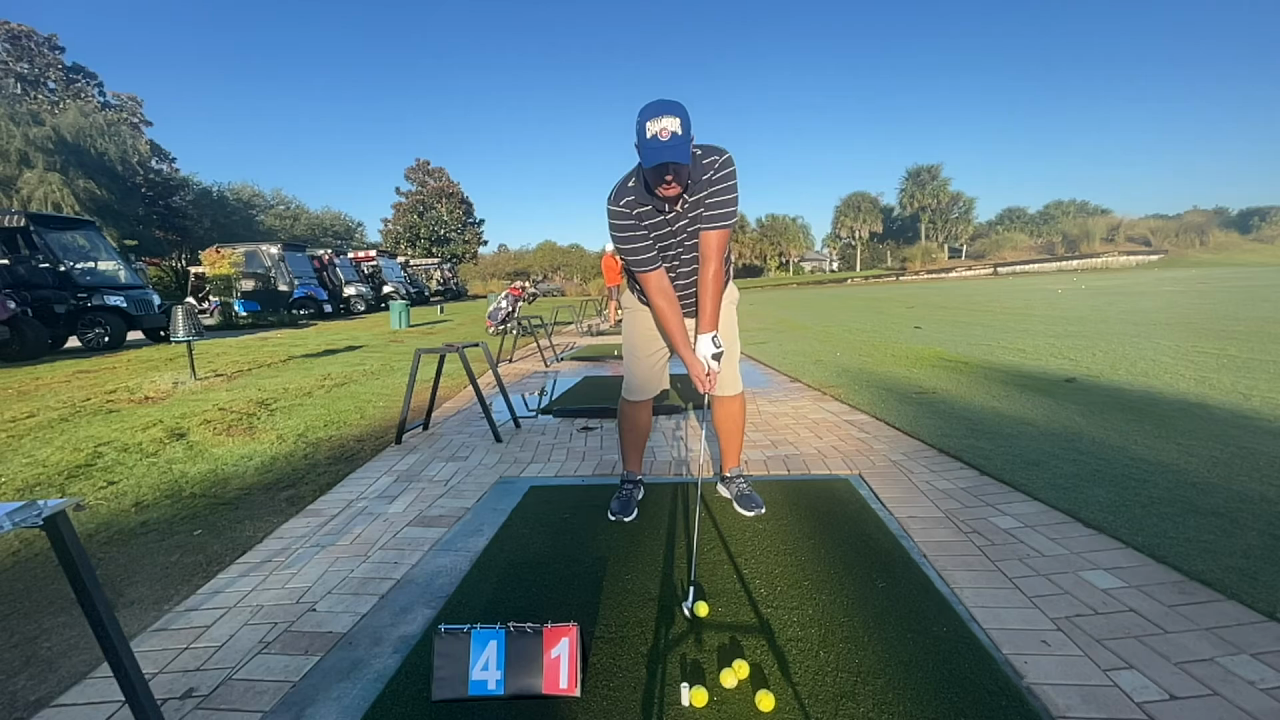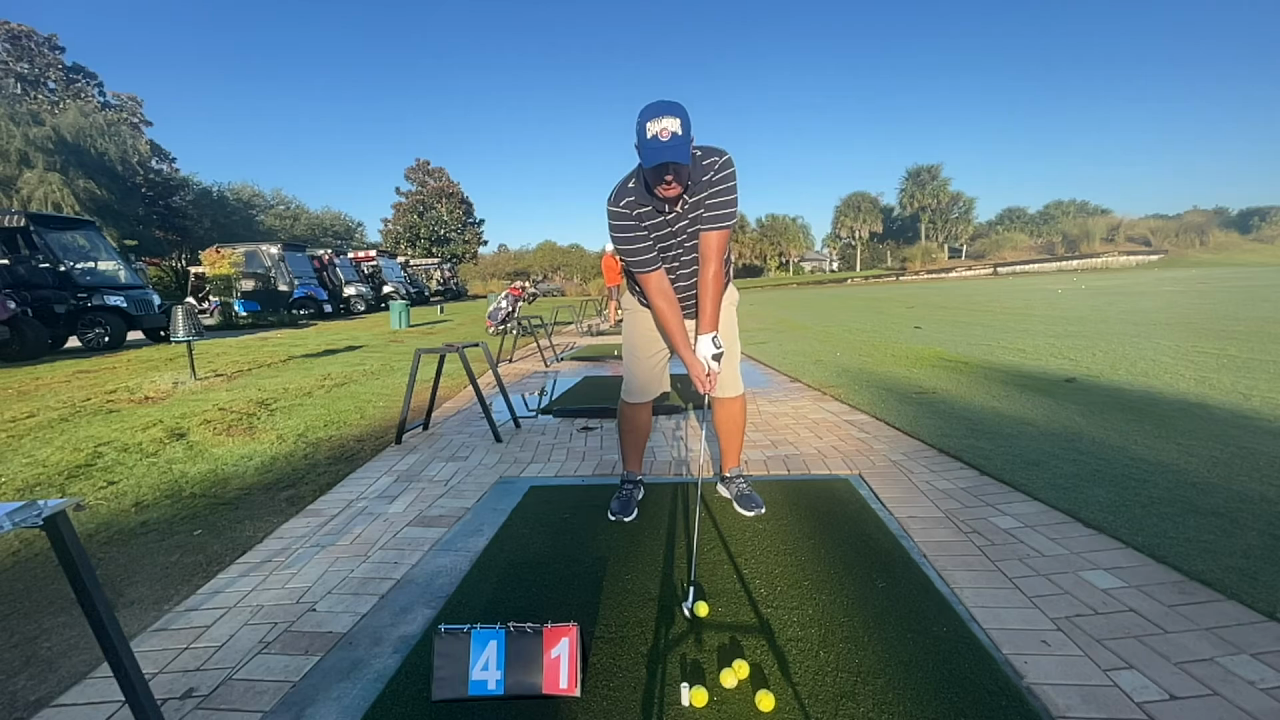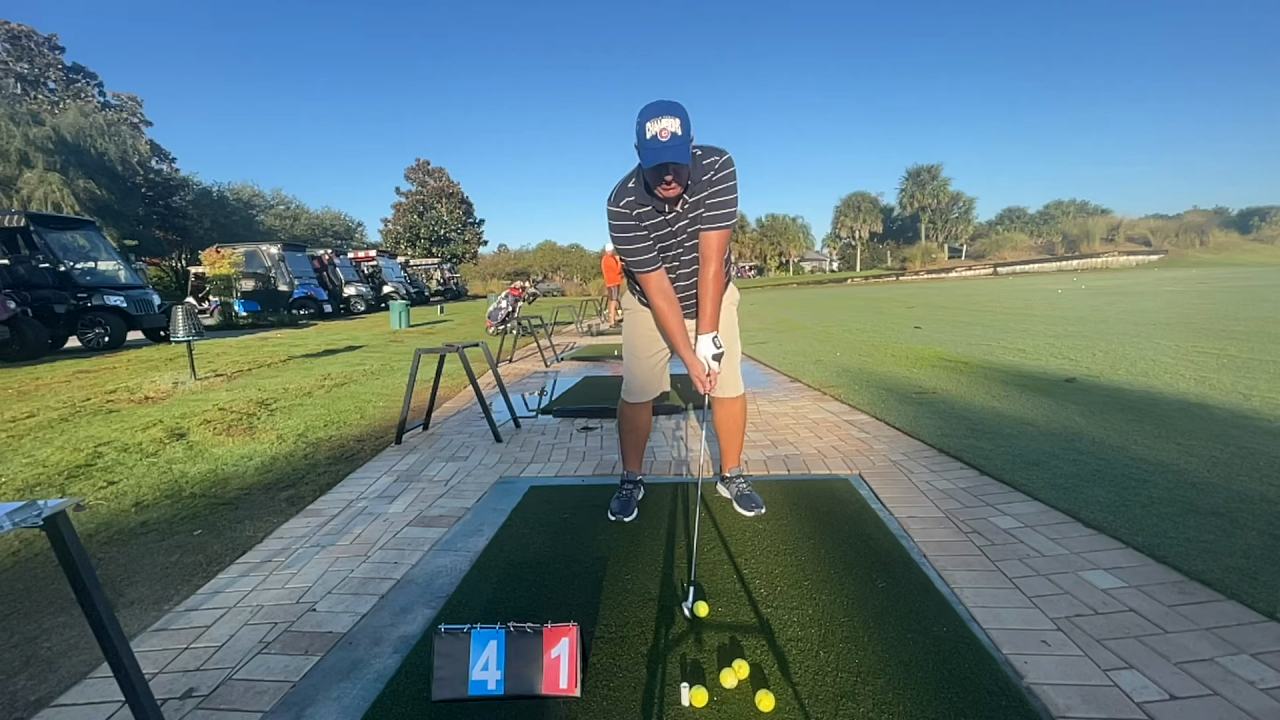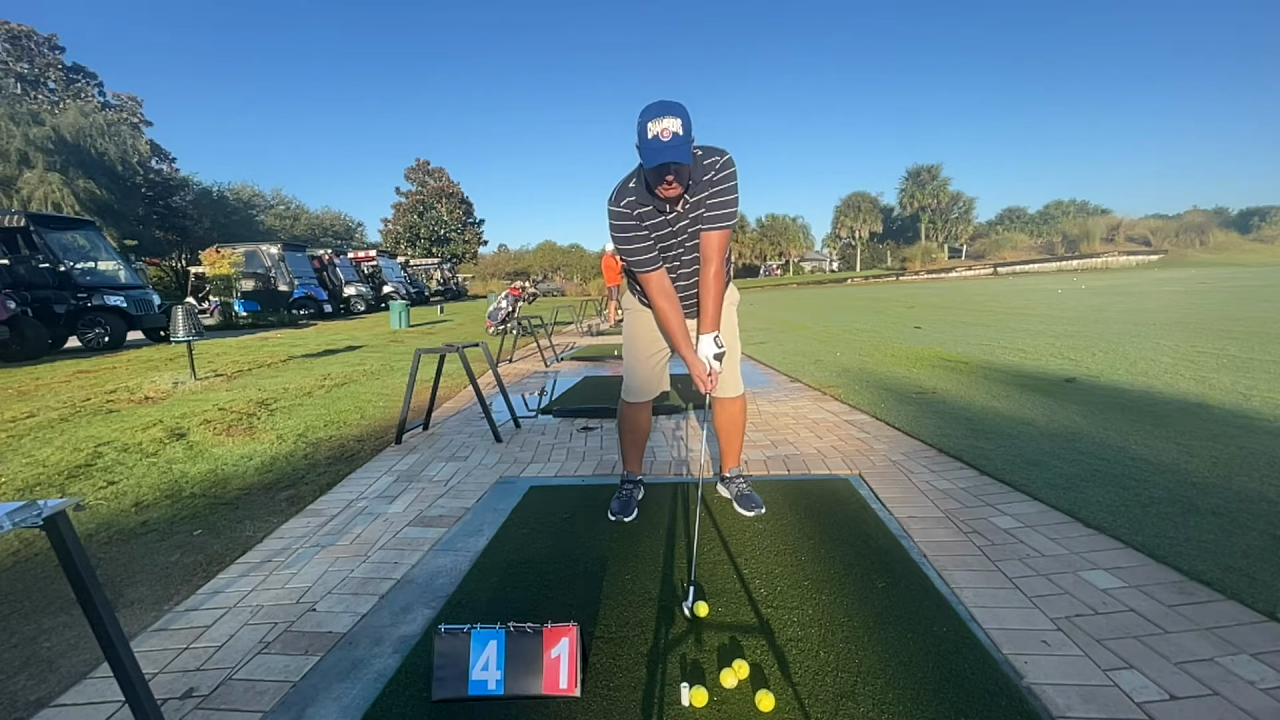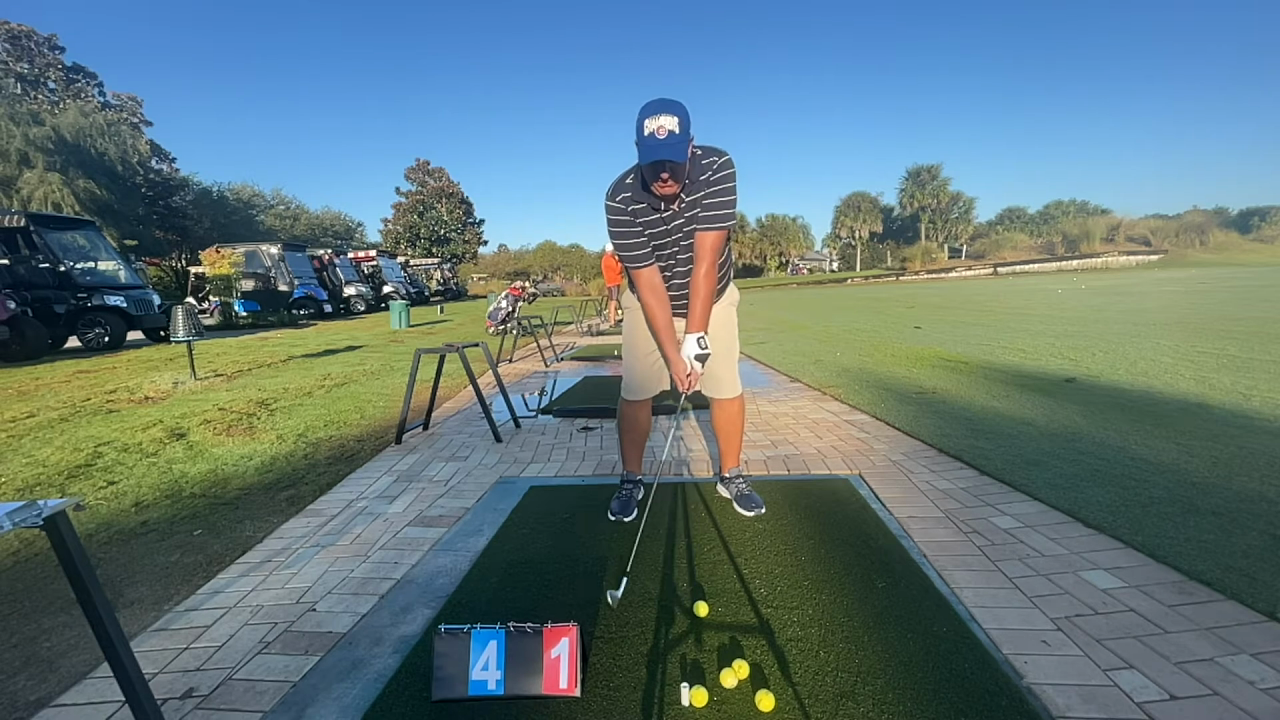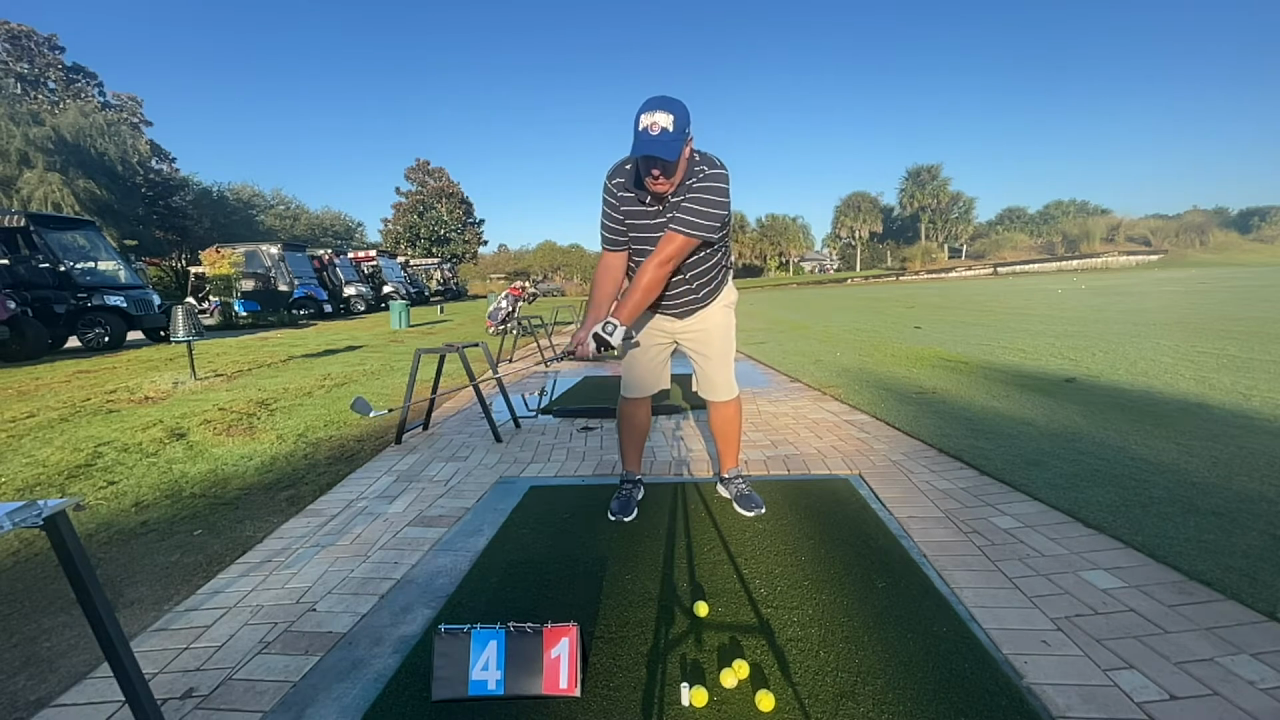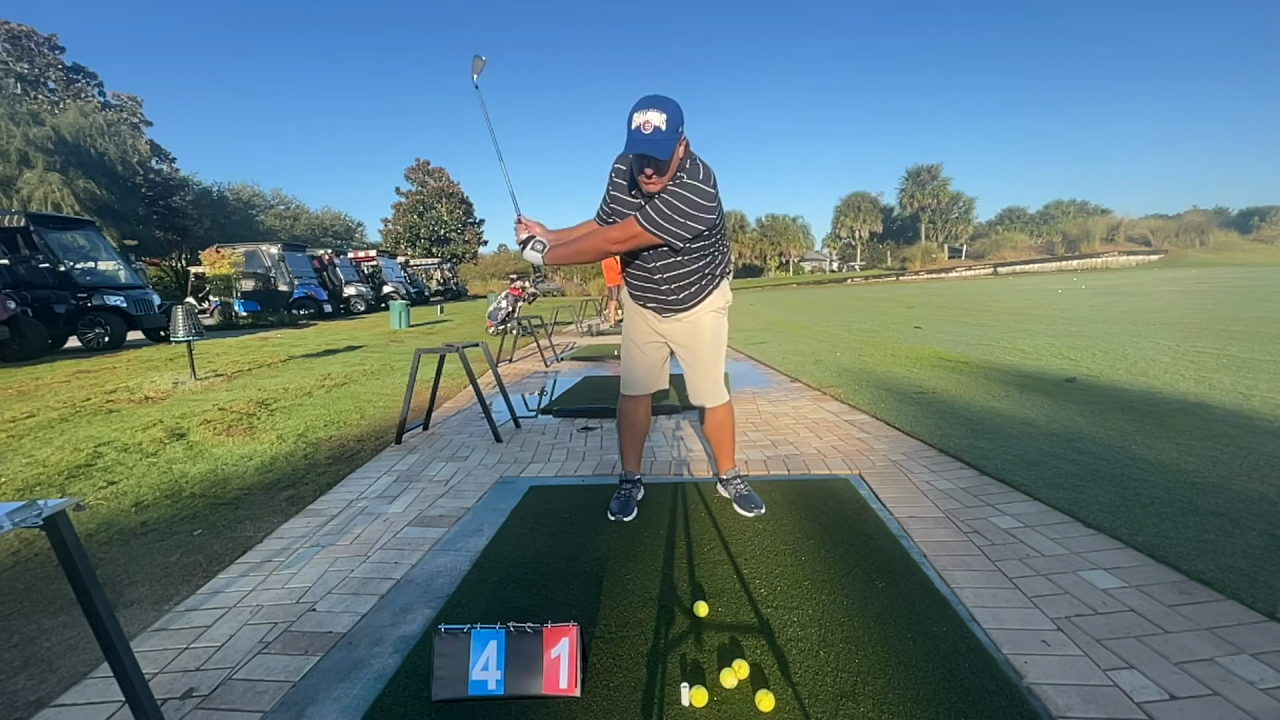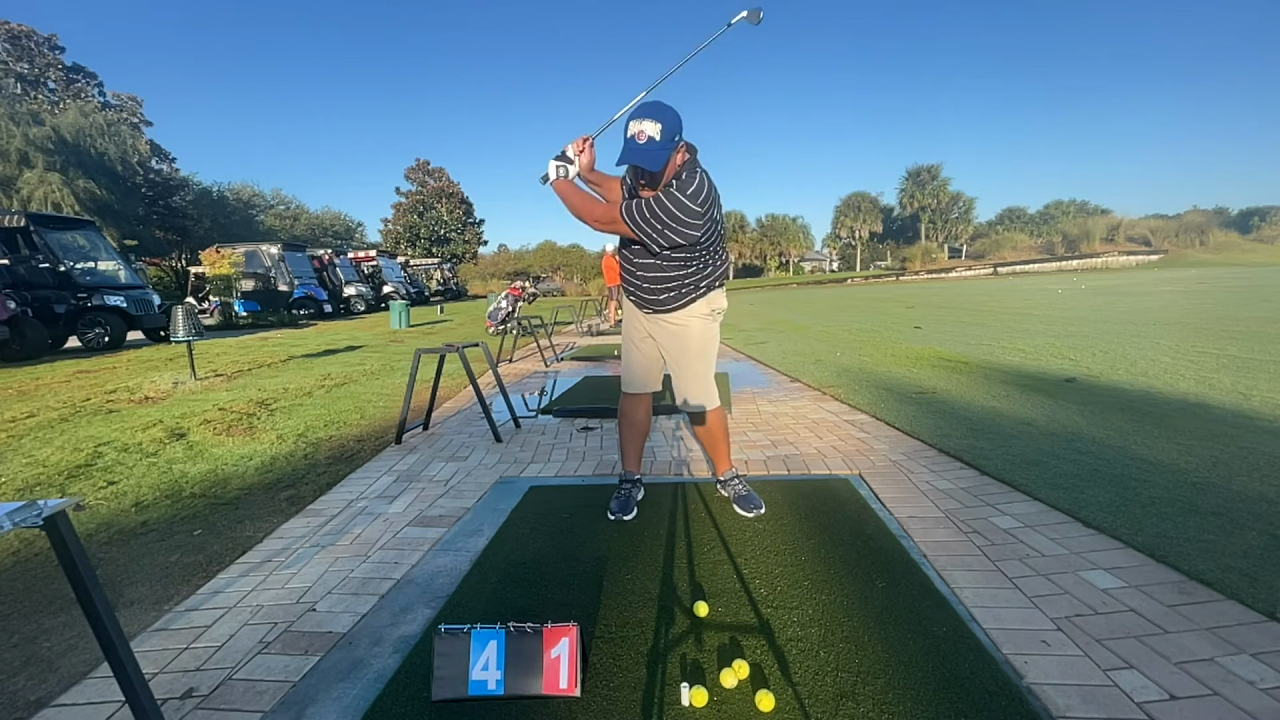
dt=0.5s
person 1, frame 1
left shoulder: (718, 166)
right shoulder: (623, 203)
left elbow: (711, 259)
right elbow: (656, 285)
left wrist: (708, 336)
right wrist: (687, 356)
left hip: (711, 294)
right hip: (650, 303)
left knee: (728, 385)
right knee: (637, 390)
left ankle: (731, 475)
right ankle: (631, 480)
person 1, frame 2
left shoulder: (717, 168)
right shoulder: (623, 205)
left elbow: (712, 260)
right elbow: (657, 286)
left wrist: (707, 337)
right wrist: (689, 358)
left hip: (711, 296)
right hip: (651, 303)
left knee: (729, 386)
right knee: (636, 392)
left ankle: (731, 475)
right ankle: (631, 481)
person 1, frame 3
left shoulder: (718, 167)
right shoulder: (623, 204)
left elbow: (712, 260)
right elbow: (657, 286)
left wrist: (708, 336)
right wrist: (688, 358)
left hip: (712, 297)
right hip: (651, 305)
left knee: (729, 386)
right knee: (636, 392)
left ankle: (731, 475)
right ankle: (631, 480)
person 1, frame 4
left shoulder: (719, 167)
right shoulder: (624, 204)
left elbow: (713, 260)
right elbow: (657, 285)
left wrist: (709, 337)
right wrist: (689, 357)
left hip: (712, 298)
right hip: (650, 305)
left knee: (729, 386)
right knee: (636, 392)
left ankle: (731, 475)
right ankle: (631, 481)
person 1, frame 5
left shoulder: (718, 168)
right shoulder: (621, 199)
left elbow: (705, 261)
right elbow: (648, 281)
left wrist: (696, 338)
right wrist: (672, 355)
left hip: (711, 299)
right hip: (649, 305)
left knee: (726, 388)
right knee: (636, 391)
left ankle: (730, 476)
right ankle: (631, 480)
person 1, frame 6
left shoulder: (711, 178)
right shoulder: (618, 182)
left elbow: (662, 261)
right elbow: (613, 259)
left wrist: (615, 326)
right wrist: (590, 323)
left hip: (707, 301)
right hip: (642, 304)
left knee: (721, 390)
right knee: (634, 391)
left ankle: (730, 475)
right ankle: (631, 480)
person 1, frame 7
left shoulder: (695, 191)
right shoulder: (624, 168)
left elbow: (613, 242)
right elbow: (604, 223)
left wrist: (544, 253)
right wrist: (546, 236)
left hip: (698, 305)
right hip: (641, 303)
left knee: (710, 395)
right knee: (634, 391)
left ankle: (728, 476)
right ankle: (630, 480)
person 1, frame 8
left shoulder: (686, 201)
right shoulder: (647, 168)
left elbow: (605, 219)
right elbow: (624, 197)
left wrist: (559, 180)
right wrist: (586, 173)
left hip: (690, 309)
right hip: (640, 302)
left knee: (698, 400)
right knee: (635, 390)
left ankle: (727, 476)
right ankle: (631, 479)
